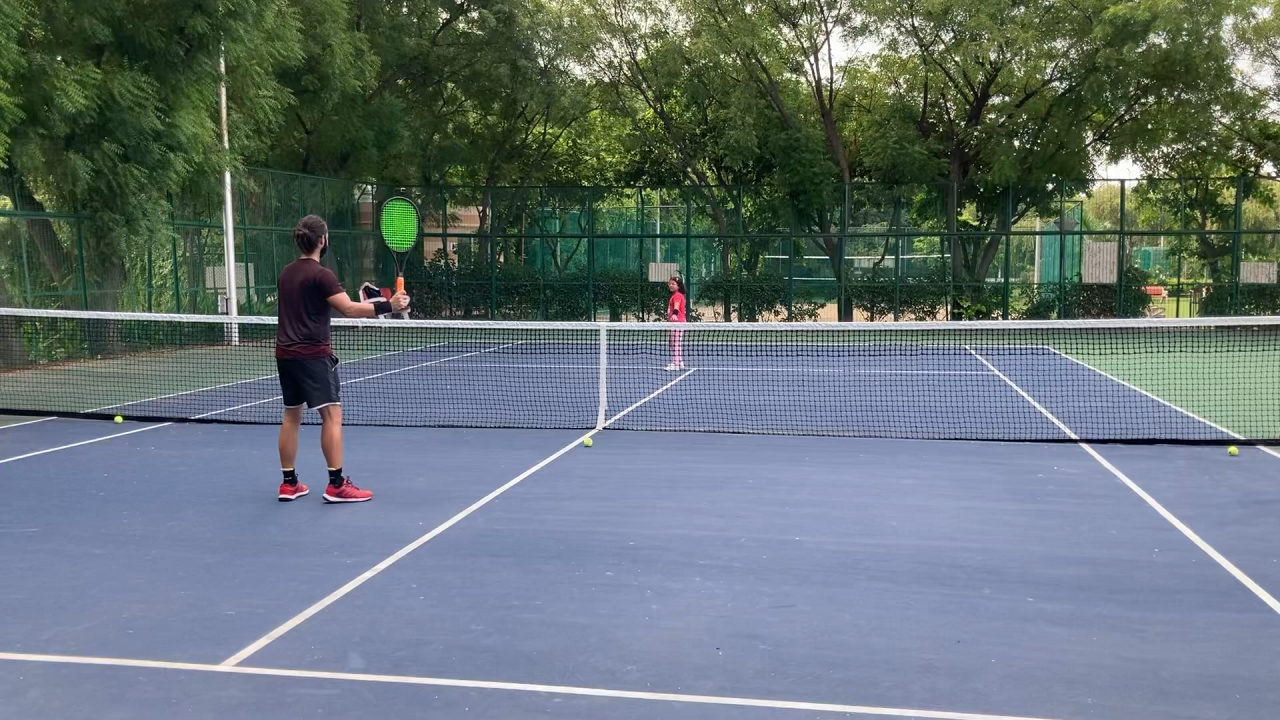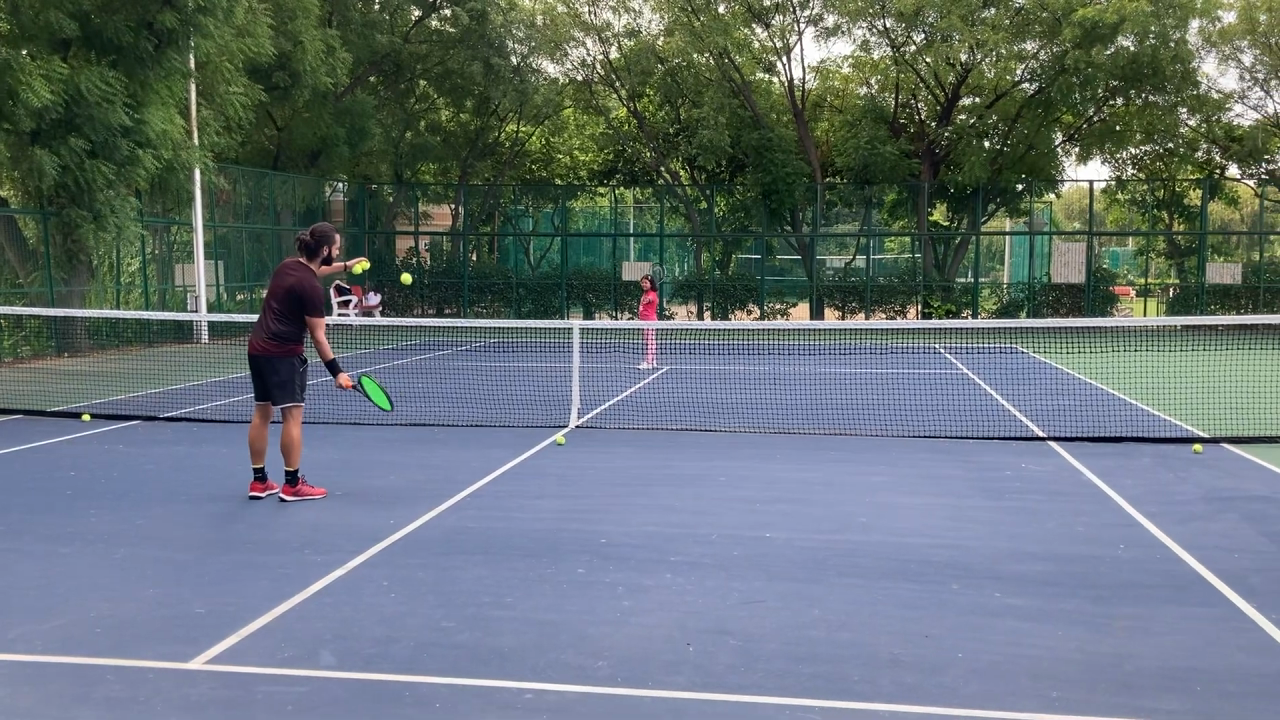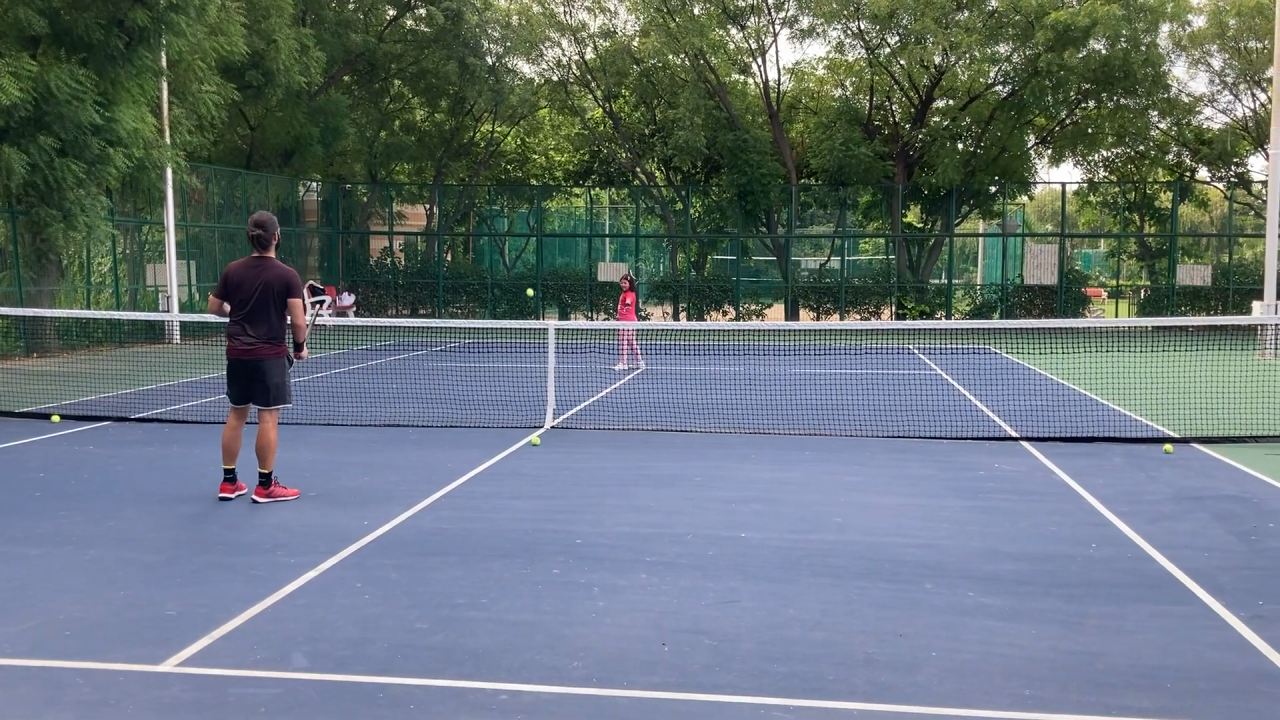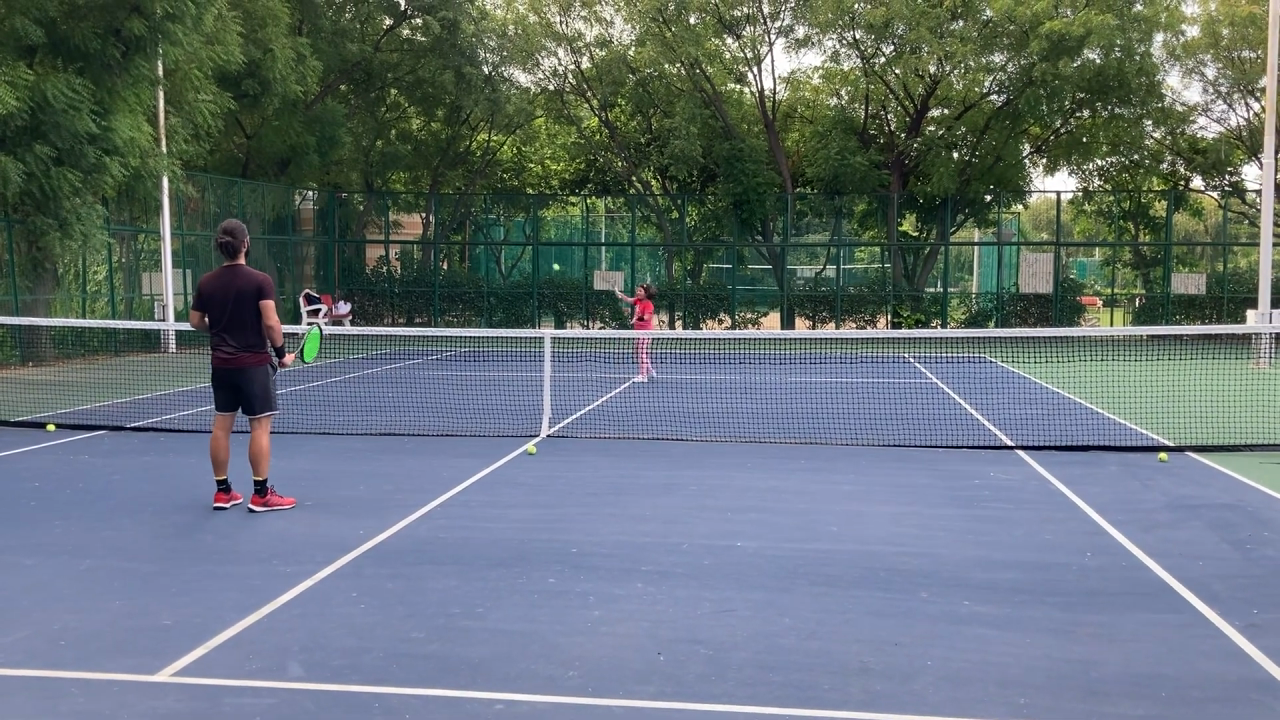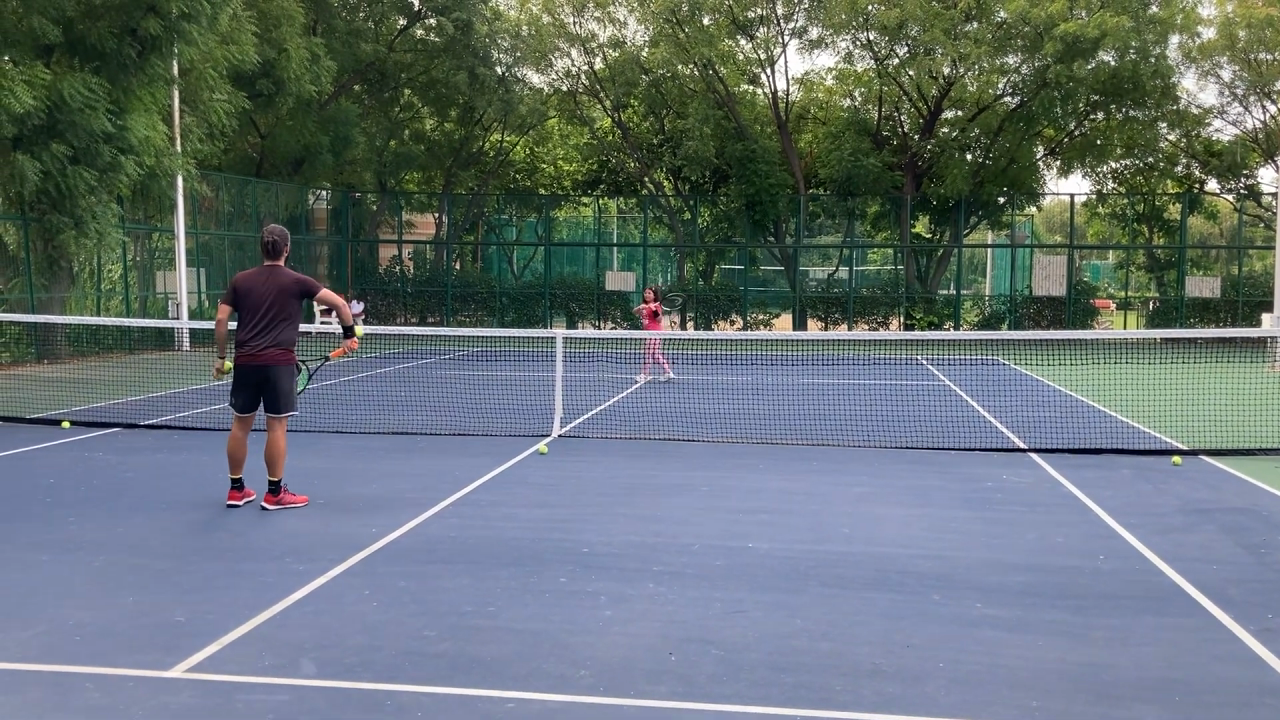
dt=1s
person 1, frame 1
left shoulder: (286, 273)
right shoulder: (321, 275)
right elbow: (349, 309)
right wrist: (387, 306)
left hip: (286, 353)
right hip: (313, 354)
left knee: (291, 416)
right knee: (332, 416)
left ankle: (289, 484)
right ankle: (337, 484)
person 1, frame 2
left shoulder: (287, 266)
right shoulder: (311, 288)
right elbow: (317, 336)
left wrist: (344, 266)
right wrist: (337, 371)
left hip: (258, 348)
right hip: (283, 353)
left knee: (261, 413)
right knee: (292, 416)
left ankle: (259, 481)
right ankle: (292, 484)
person 1, frame 3
left shoulder: (232, 270)
right shoulder: (287, 275)
left elbow: (214, 307)
right elbow: (298, 321)
right wrist: (300, 347)
left hip: (237, 354)
right hip: (270, 355)
left knee: (235, 416)
right knee: (268, 418)
left ankle: (229, 482)
right ankle: (265, 485)
person 1, frame 4
left shoulder: (206, 282)
right shoulder: (260, 280)
left elbow: (196, 321)
right elbow: (271, 323)
right wrist: (281, 353)
left hip: (221, 364)
right hip: (253, 363)
left knee: (221, 426)
right knee: (260, 427)
left ankle: (223, 491)
right ankle: (261, 494)
person 1, frame 5
left shoulder: (241, 280)
right shoulder: (297, 281)
left elbow: (221, 319)
right elbow: (338, 303)
left wrist: (220, 357)
right wrist: (349, 333)
left hip: (245, 362)
right hip: (278, 362)
left knee: (240, 425)
right knee: (276, 426)
left ankle: (236, 489)
right ankle: (274, 493)
